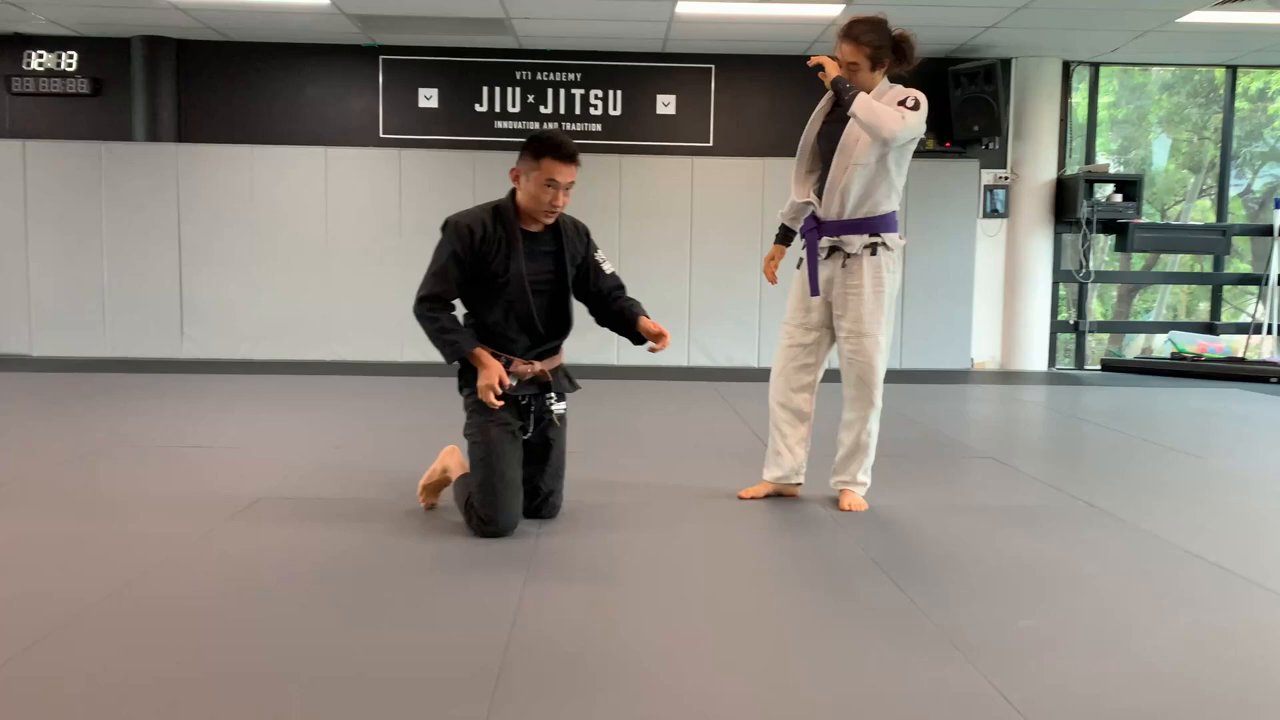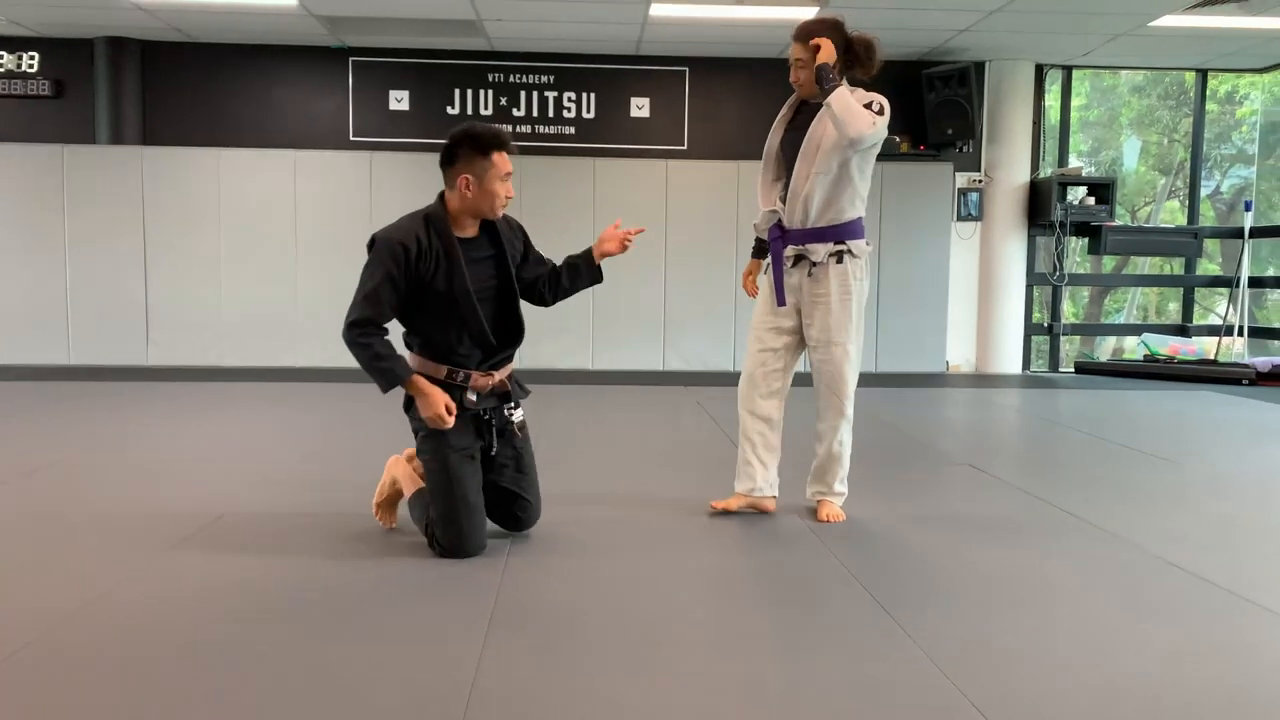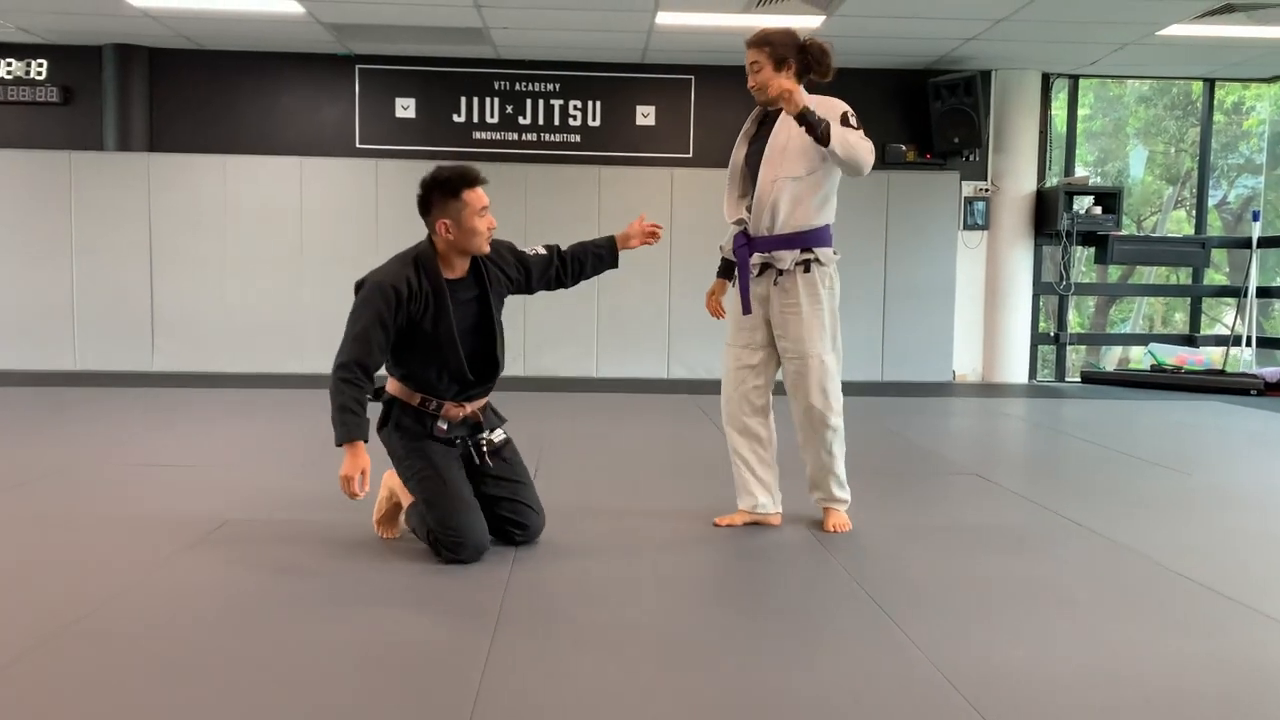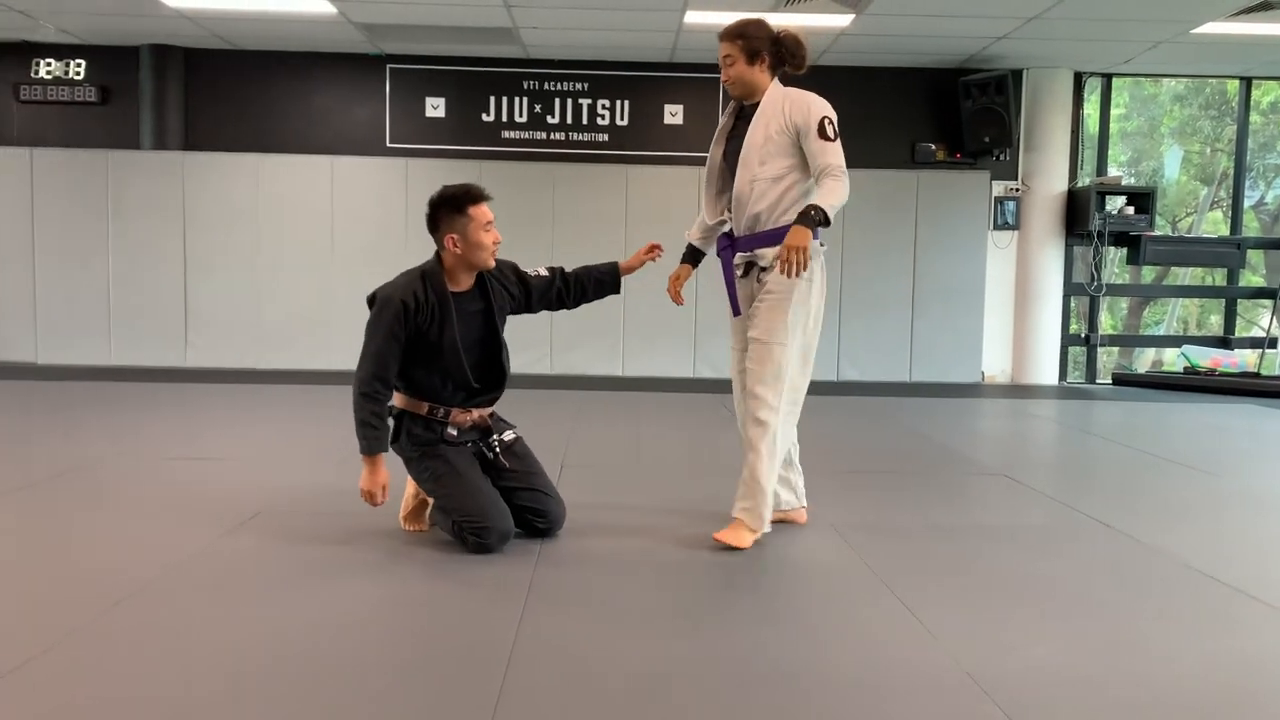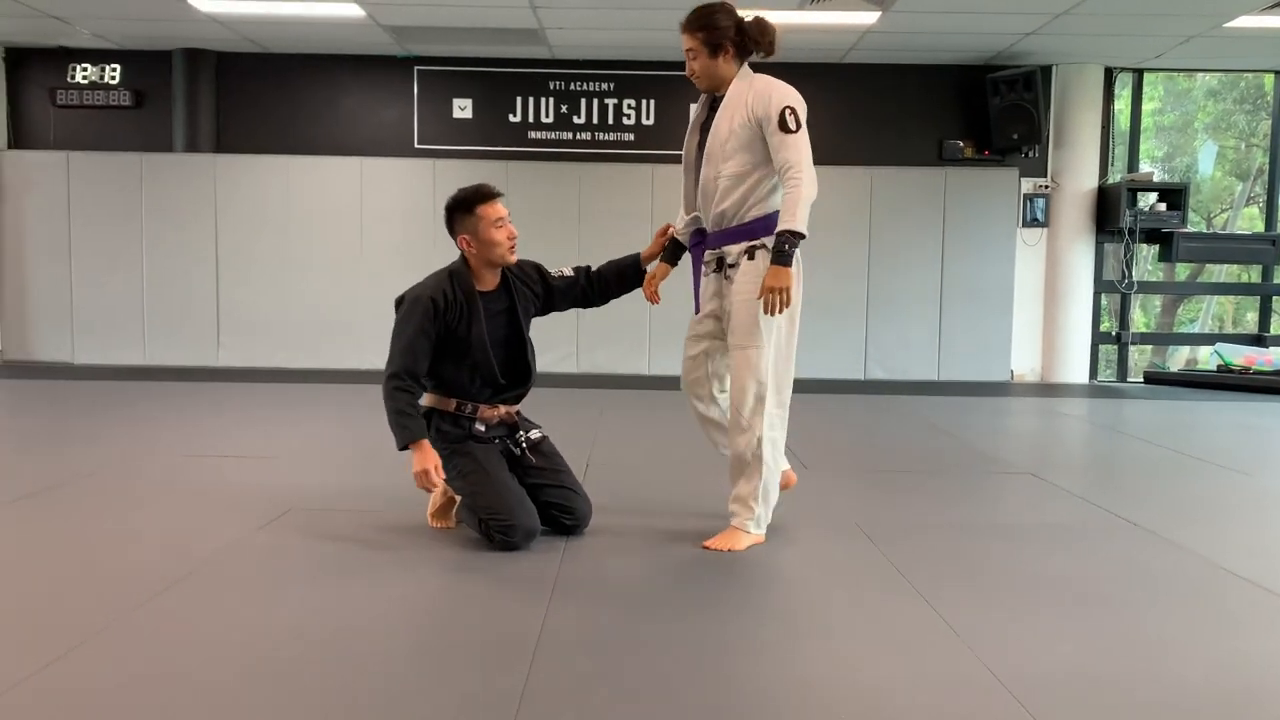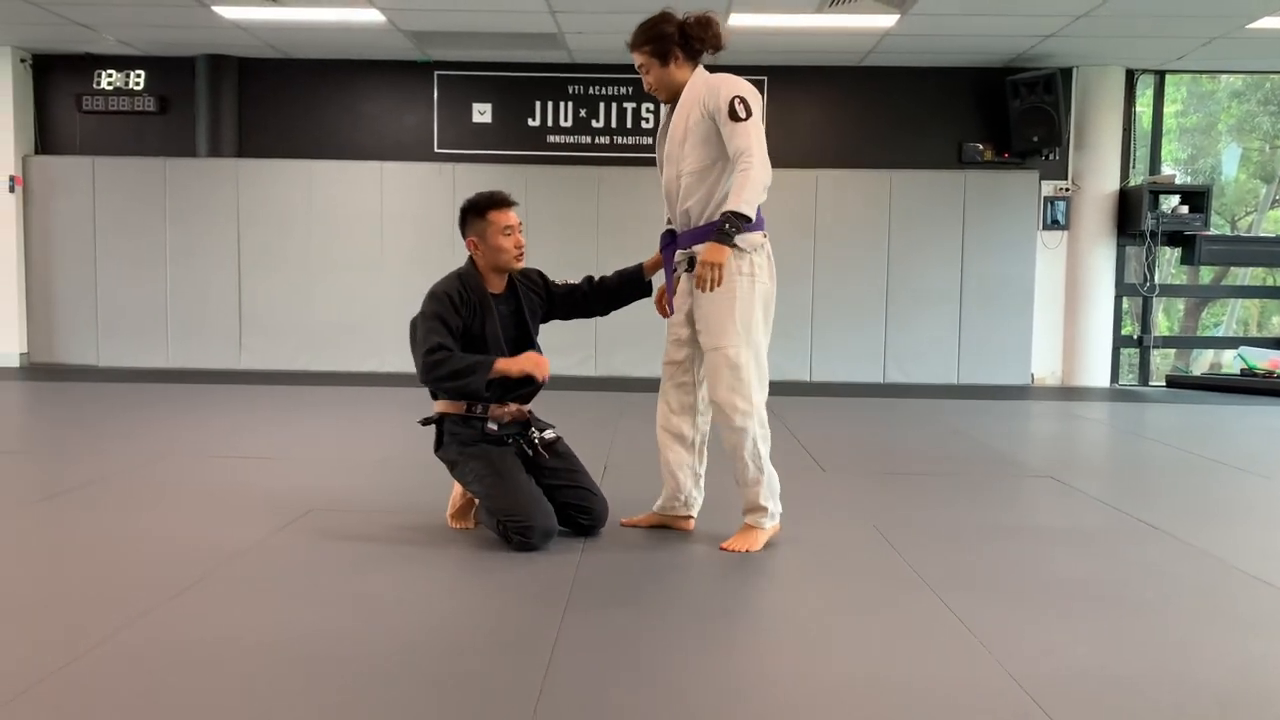
dt=0.4s
person 1, frame 1
left shoulder: (908, 103)
right shoulder: (832, 105)
left elbow: (889, 132)
left wrist: (842, 86)
right wrist: (781, 239)
left hip: (869, 251)
right hip: (822, 248)
left knee: (862, 369)
right knee: (793, 364)
left ankle: (851, 481)
right ankle: (783, 473)
person 1, frame 2
left shoulder: (868, 106)
right shoulder: (794, 110)
left elbow: (858, 134)
left wrist: (827, 77)
right wrist: (758, 252)
left hip: (835, 258)
right hip: (787, 258)
left knee: (834, 380)
right knee: (761, 374)
left ankle: (829, 492)
right ankle: (757, 488)
person 1, frame 3
left shoulder: (828, 111)
right shoulder: (758, 125)
left elbow: (862, 160)
left wrist: (803, 111)
right wrist: (725, 272)
left hip: (803, 267)
right hip: (756, 269)
left knee: (815, 390)
right knee: (742, 391)
left ankle: (833, 498)
right ankle: (760, 502)
person 1, frame 4
left shoulder: (804, 107)
right shoulder: (733, 120)
left elbow: (835, 179)
left wrist: (807, 224)
right wrist: (689, 259)
left hip: (788, 263)
right hip: (745, 266)
left knee: (768, 390)
right knee: (754, 390)
left ankle: (751, 514)
right ankle: (786, 501)
person 1, frame 5
left shoulder: (772, 96)
right shoulder: (710, 109)
left elbow: (800, 181)
left wrist: (782, 259)
right wrist: (667, 257)
left hip: (760, 260)
right hip: (717, 261)
left knee: (755, 390)
right knee: (699, 379)
left ankle: (750, 518)
right ankle: (770, 471)
person 1, frame 6
left shoulder: (726, 91)
right shoulder: (678, 112)
left elbow: (754, 168)
left wrist: (721, 239)
right wrist: (672, 274)
left hip: (734, 257)
right hip: (697, 261)
left knee: (733, 390)
right knee: (680, 389)
left ankle: (762, 512)
right ankle: (679, 503)
person 2, frame 1
left shoulder: (573, 236)
right shoulder: (470, 230)
left elbow: (607, 297)
right elbow: (430, 306)
left wrist: (642, 322)
right wrist: (480, 360)
left hip: (547, 386)
right hip: (493, 383)
left knee: (543, 506)
right knee: (496, 520)
left ankle: (481, 464)
right ankle: (456, 468)
person 2, frame 2
left shoulder: (506, 232)
right shoulder: (405, 243)
left elbow: (543, 286)
right elbow: (361, 329)
left wrist: (597, 254)
right wrist: (416, 389)
left hip: (500, 397)
right hip: (444, 401)
left knee: (521, 516)
right knee: (462, 543)
left ankle: (433, 473)
right ankle: (408, 481)
person 2, frame 3
left shoulder: (496, 261)
right shoulder: (392, 285)
left elbow: (558, 267)
right elbow: (352, 368)
left wrist: (622, 242)
right wrist: (354, 447)
left hip: (477, 420)
right hip: (418, 427)
left knee: (526, 527)
right knee: (466, 545)
left ankle: (439, 493)
right ankle: (404, 495)
person 2, frame 4
left shoulder: (500, 280)
right shoulder: (403, 299)
left elbow: (562, 288)
right elbow: (371, 383)
left wrist: (627, 266)
right wrist: (373, 462)
left hip: (485, 427)
right hip: (429, 435)
left knee: (548, 518)
right knee: (491, 532)
left ankle: (455, 490)
right ankle: (431, 497)
person 2, frame 5
left shoulder: (524, 279)
right shoulder: (432, 298)
left elbow: (588, 286)
right elbow: (400, 380)
left wrist: (650, 255)
right wrist: (419, 446)
left hip: (510, 424)
right hip: (457, 431)
left knee: (574, 516)
right knee: (518, 530)
left ankle: (480, 489)
right ankle: (457, 495)
person 2, frame 6
left shoulder: (528, 284)
right shoulder: (446, 297)
left elbow: (592, 297)
right elbow: (431, 367)
left wrist: (655, 264)
right wrist: (505, 365)
left hip: (522, 425)
right hip: (470, 434)
left knee: (591, 515)
right knee: (535, 530)
left ankle: (499, 490)
right ankle: (475, 496)
